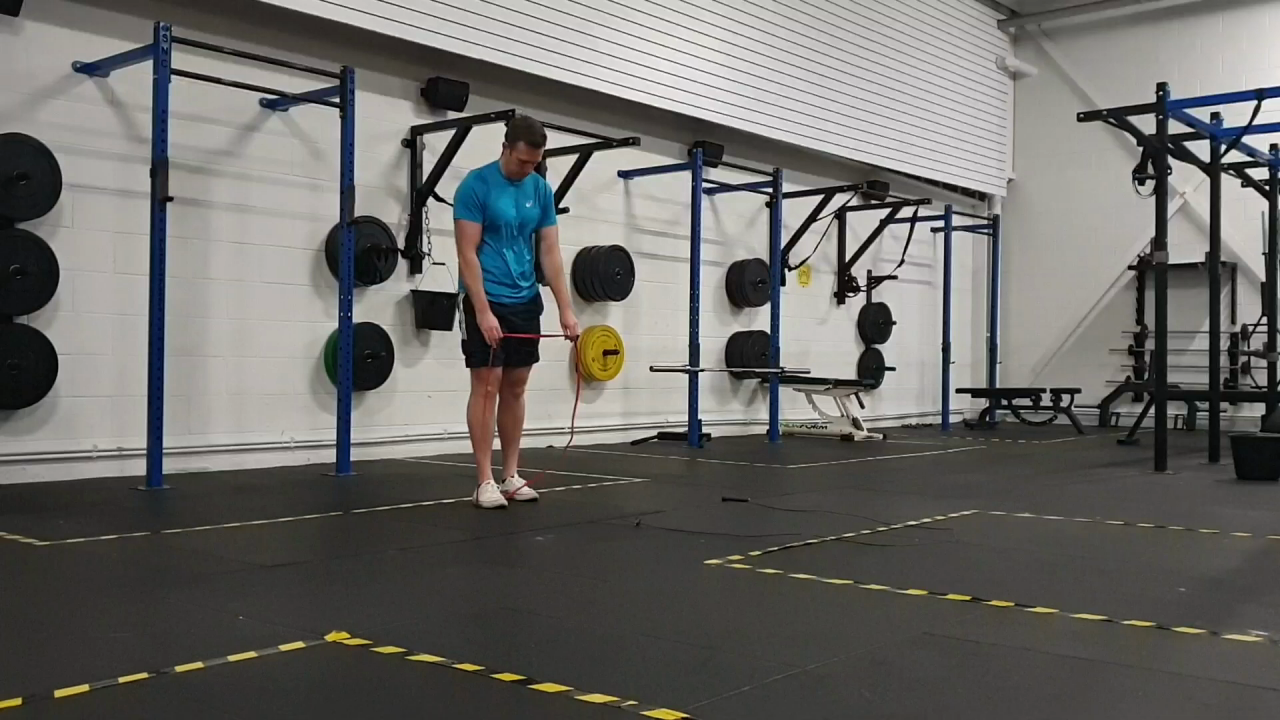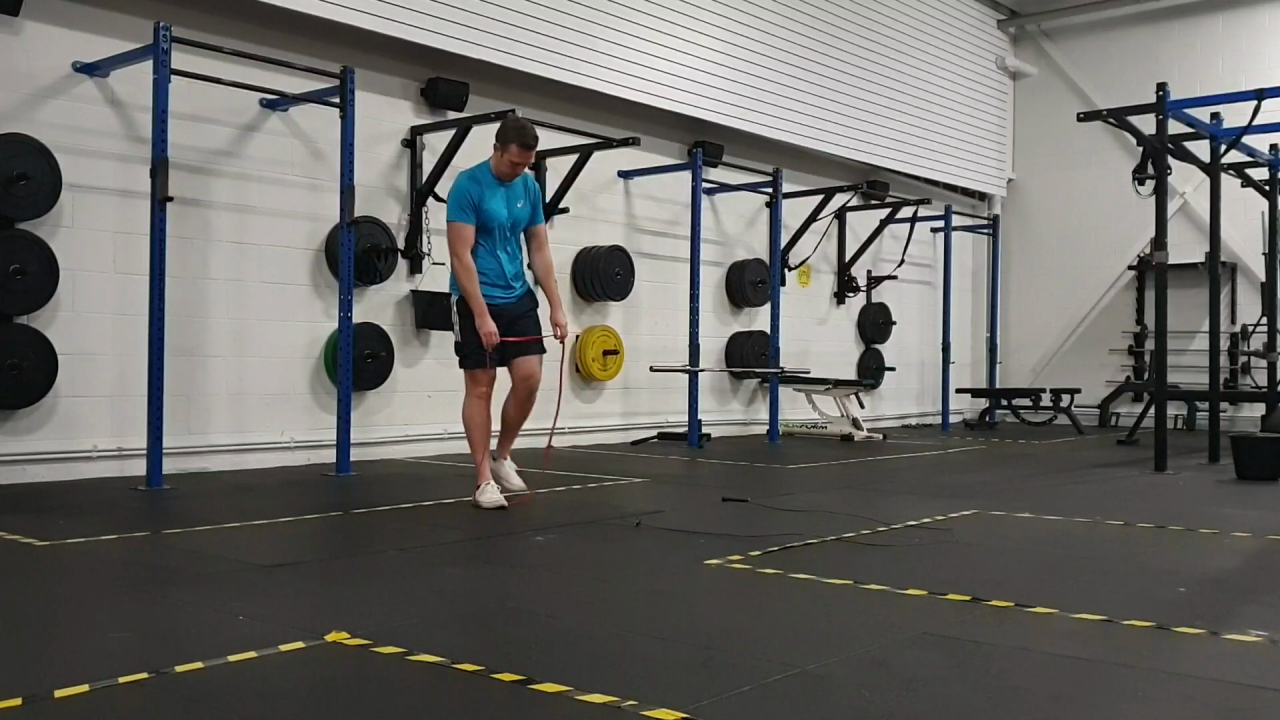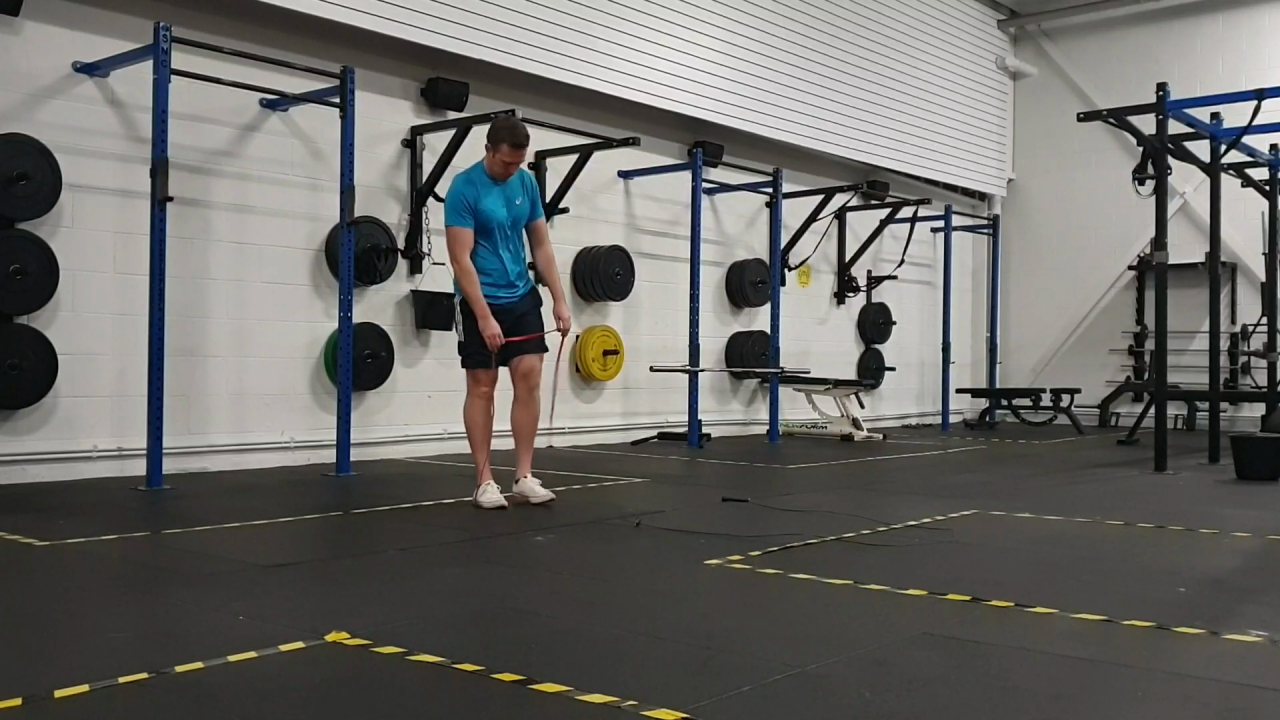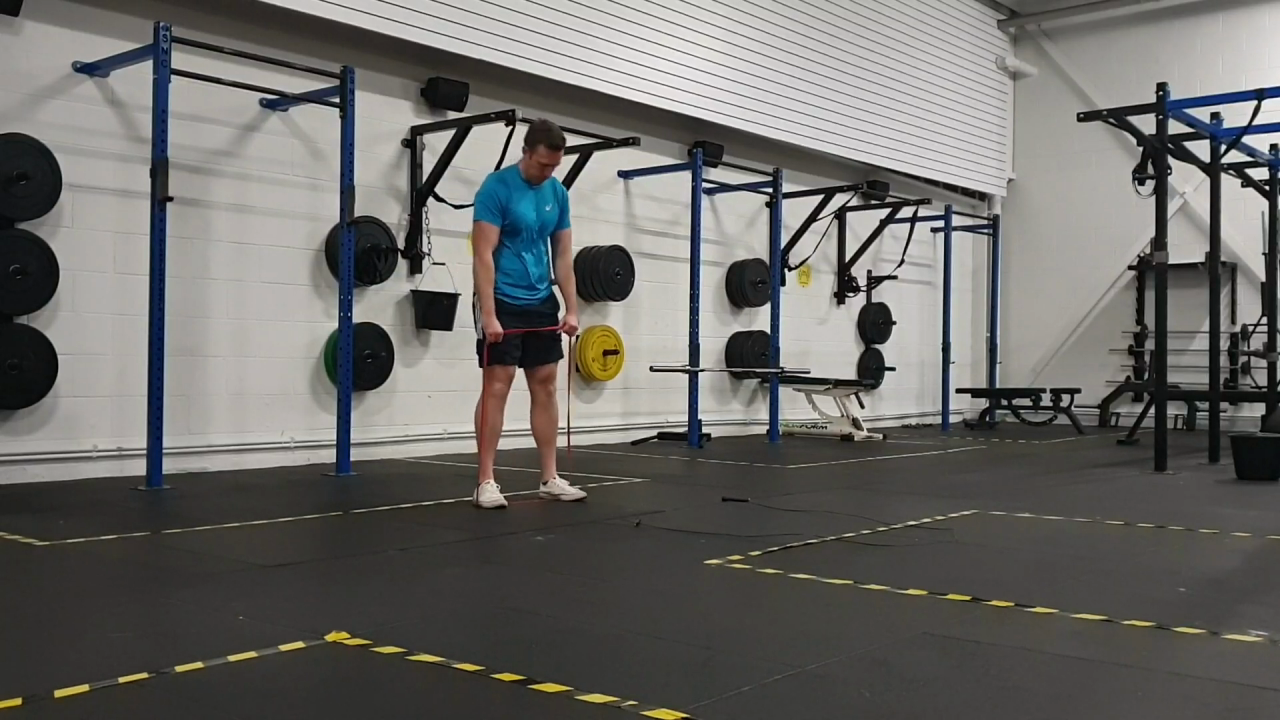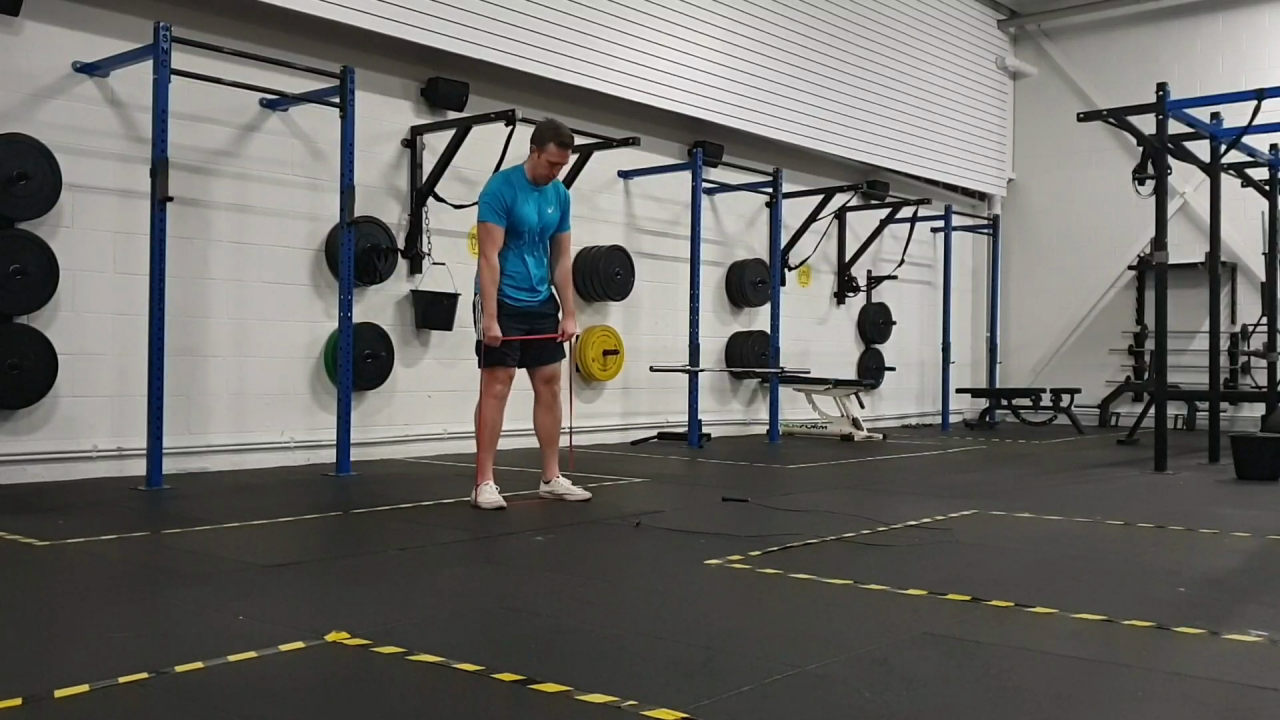
dt=0.5s
person 1, frame 1
left shoulder: (541, 190)
right shoulder: (476, 185)
left elbow: (550, 252)
right elbow: (467, 253)
left wrist: (565, 309)
right wrist: (483, 311)
left hip: (525, 301)
right hip: (485, 300)
left knee: (515, 388)
right knee: (487, 384)
left ankle: (511, 475)
right ankle: (485, 481)
person 1, frame 2
left shoulder: (530, 188)
right shoulder: (468, 186)
left elbow: (540, 251)
right elbow: (461, 255)
left wrist: (556, 307)
right wrist: (482, 315)
left hip: (518, 298)
right hip: (476, 300)
left knee: (529, 378)
right knee: (480, 387)
left ankle: (503, 456)
right ankle: (485, 480)
person 1, frame 3
left shoulder: (527, 184)
right shoulder: (464, 189)
left elbow: (541, 246)
right elbow: (461, 259)
left wrist: (559, 300)
right wrist: (485, 317)
left hip: (522, 298)
right hip: (480, 301)
left knee: (529, 380)
right knee: (482, 387)
left ankle: (524, 476)
right ankle: (485, 481)
person 1, frame 4
left shoulder: (558, 193)
right shoulder: (497, 188)
left elbow: (563, 256)
right elbow: (483, 255)
left wrist: (571, 309)
right wrist: (488, 314)
left hip: (541, 302)
right hip: (503, 302)
left knee: (545, 386)
right knee: (497, 385)
left ankle: (550, 477)
right ankle: (486, 480)
person 1, frame 5
left shoulder: (560, 195)
right shoulder: (501, 188)
left elbow: (561, 259)
right elbow: (489, 256)
left wrist: (569, 313)
right wrist: (489, 317)
left hip: (541, 303)
right hip: (503, 302)
left knee: (550, 386)
right knee: (497, 387)
left ankle: (552, 477)
right ankle: (484, 482)
